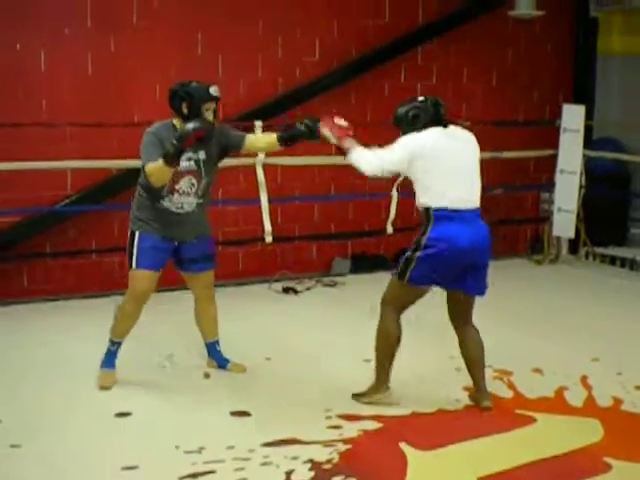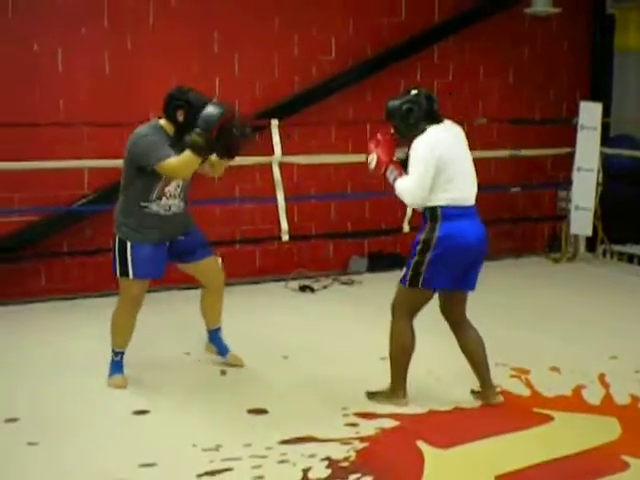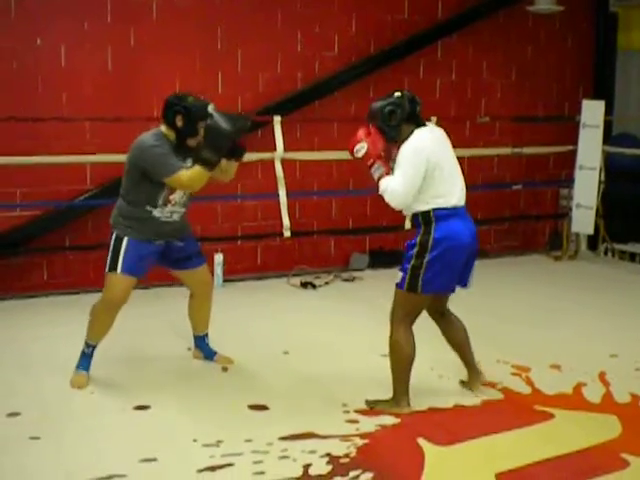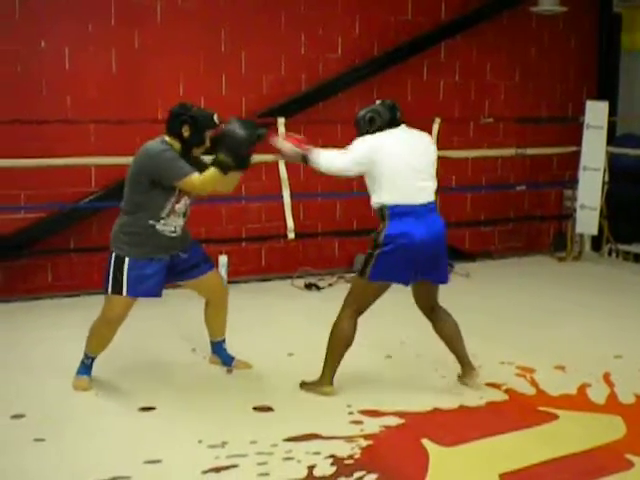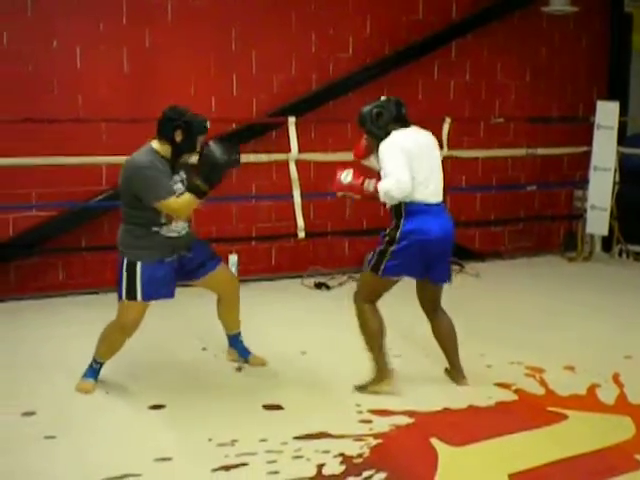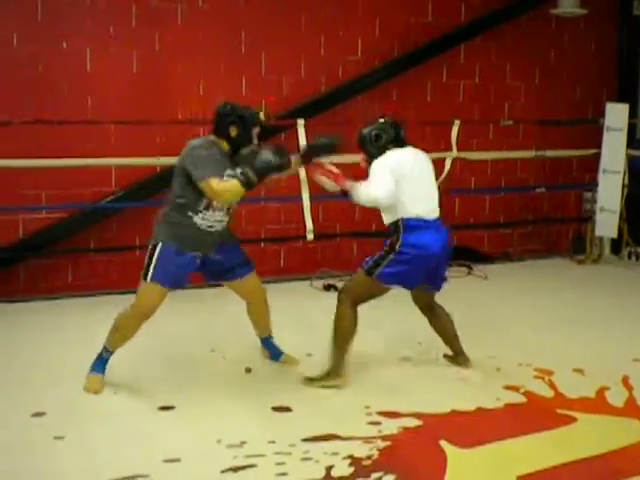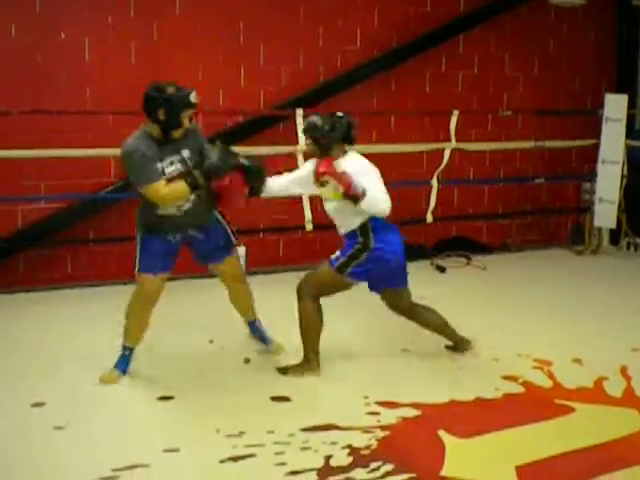
dt=0.4s
person 1, frame 1
left shoulder: (216, 134)
right shoulder: (156, 135)
left elbow: (259, 142)
right elbow: (156, 177)
left wrist: (291, 134)
right wrist: (178, 146)
left hip: (193, 230)
right hip: (151, 227)
left knee: (205, 292)
right knee: (138, 293)
left ankle: (215, 355)
right ankle: (110, 357)
person 1, frame 2
left shoulder: (186, 138)
right shoulder: (146, 138)
left elbow: (213, 169)
right elbow: (179, 169)
left wrist: (228, 146)
right wrist: (205, 137)
left hip: (179, 226)
right hip: (138, 233)
left knee: (215, 277)
right knee: (131, 299)
left ankle: (216, 343)
right ankle: (116, 363)
person 1, frame 3
left shoulder: (191, 143)
right shoulder: (149, 147)
left elbow: (225, 175)
right elbow: (189, 183)
left wrist: (233, 148)
right wrist: (212, 149)
left hip: (174, 231)
right hip: (134, 232)
left knee: (204, 285)
right knee: (113, 298)
left ankle: (202, 347)
right ankle: (84, 359)
person 1, frame 4
left shoulder: (188, 155)
right shoulder: (155, 154)
left elbow: (221, 187)
right elbow: (200, 185)
left wrist: (240, 160)
right wrist: (230, 156)
left hip: (177, 245)
right hip: (136, 249)
left knee: (218, 291)
right knee: (113, 315)
left ankle: (219, 352)
right ankle: (86, 365)
person 1, frame 5
left shoulder: (173, 159)
right shoulder: (143, 166)
left elbow: (188, 197)
right elbow: (179, 209)
left wrist: (214, 170)
right wrist: (207, 178)
left hip: (182, 244)
right hip: (144, 253)
left knee: (229, 286)
right knee: (127, 322)
left ankle: (237, 348)
right ankle: (93, 369)
person 1, frame 6
left shoulder: (245, 153)
right shoulder: (199, 152)
left elbow: (281, 166)
right elbow: (219, 193)
left wrist: (310, 153)
right wrist: (255, 173)
left hip: (219, 242)
right hip: (177, 240)
left knee: (256, 294)
right knee: (144, 307)
left ankle: (269, 346)
right ankle: (101, 361)
person 1, frame 7
left shoulder: (187, 133)
right shoulder: (135, 151)
left elbow: (206, 159)
right elbow: (162, 196)
left wrist: (237, 164)
right wrist: (202, 175)
left hip: (201, 219)
right hip: (159, 229)
left knee: (235, 275)
right knee: (147, 294)
left ankle: (256, 329)
right ankle: (125, 357)
person 2, frame 1
left shoulder: (417, 143)
right shoulder: (467, 138)
left elbow: (374, 164)
left wrist: (344, 139)
left hip: (441, 235)
right hip: (477, 231)
left knee: (390, 306)
right knee: (462, 319)
left ankle: (380, 386)
right ankle: (482, 393)
person 2, frame 2
left shoulder: (428, 141)
right shoulder: (451, 131)
left elbow: (414, 196)
left wrist: (387, 166)
right wrist: (395, 159)
left hip: (444, 234)
right hip: (471, 230)
left knee: (401, 313)
right knee: (456, 318)
left ankle: (397, 390)
right ankle: (488, 389)
person 2, frame 3
left shoulder: (415, 146)
right shoulder: (433, 133)
left elbow: (397, 197)
left wrist: (374, 159)
right wrist: (379, 154)
left hip: (438, 235)
right hip: (462, 229)
left knee: (401, 320)
right knee: (438, 309)
left ankle: (400, 400)
right ankle: (473, 374)
person 2, frame 4
left shoulder: (372, 145)
right shoulder: (425, 139)
left elbow: (338, 163)
left wrist: (299, 149)
left hip: (399, 232)
right hip: (433, 226)
left knee: (352, 308)
right knee: (430, 305)
left ankle: (325, 380)
right ankle: (467, 368)
person 2, frame 5
left shoulder: (392, 143)
right shoulder: (425, 137)
left elbow: (398, 188)
left wrist: (363, 186)
right wrist: (369, 168)
left hip: (411, 226)
right hip: (441, 224)
left knee: (364, 298)
right knee: (432, 305)
left ankle: (382, 375)
right ankle: (457, 370)
person 2, frame 6
left shoulder: (386, 162)
right shoulder: (419, 157)
left elbow: (379, 195)
left wrist: (342, 184)
left hip: (410, 243)
right hip: (438, 238)
left knee: (347, 297)
right knee: (427, 302)
left ankle: (336, 371)
right ankle: (460, 355)
person 2, frame 7
left shoulder: (356, 166)
right shoulder: (323, 166)
left elbow: (382, 204)
right elbow: (288, 184)
left wrist: (348, 186)
left hip: (374, 243)
right hip: (384, 243)
left knee: (306, 290)
right knee: (403, 307)
left ankle: (310, 363)
right ankle: (459, 340)
